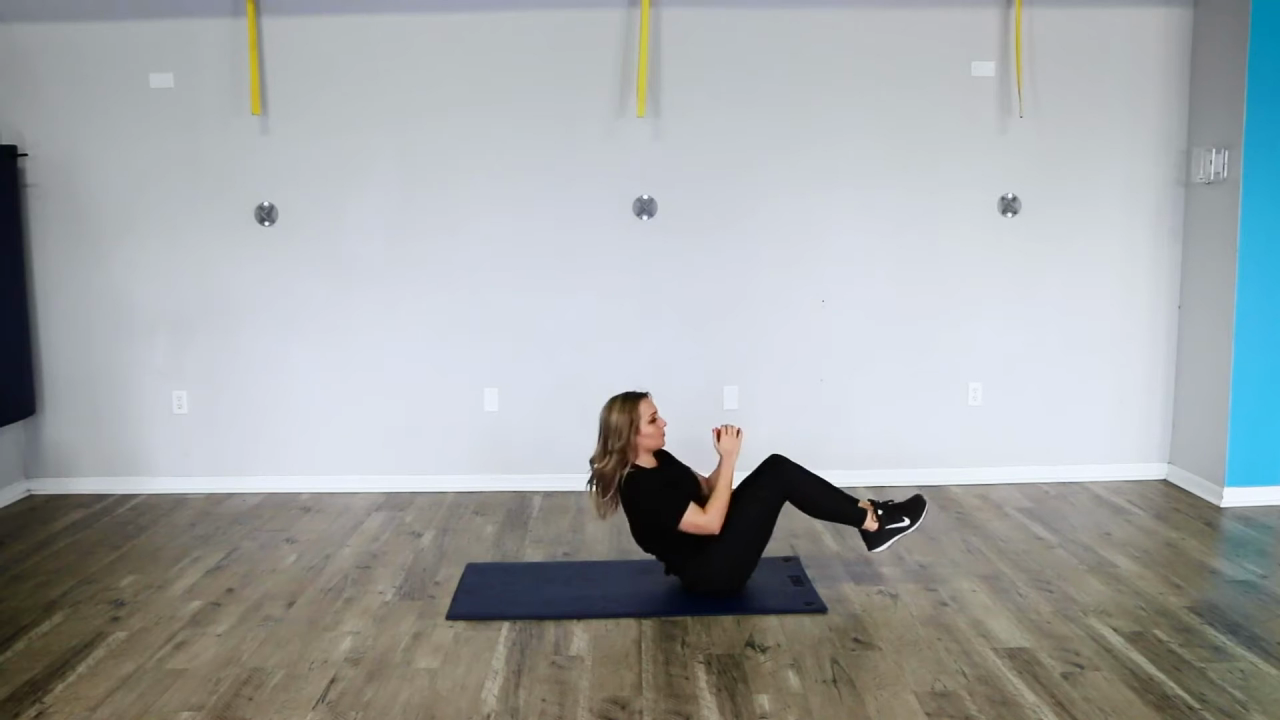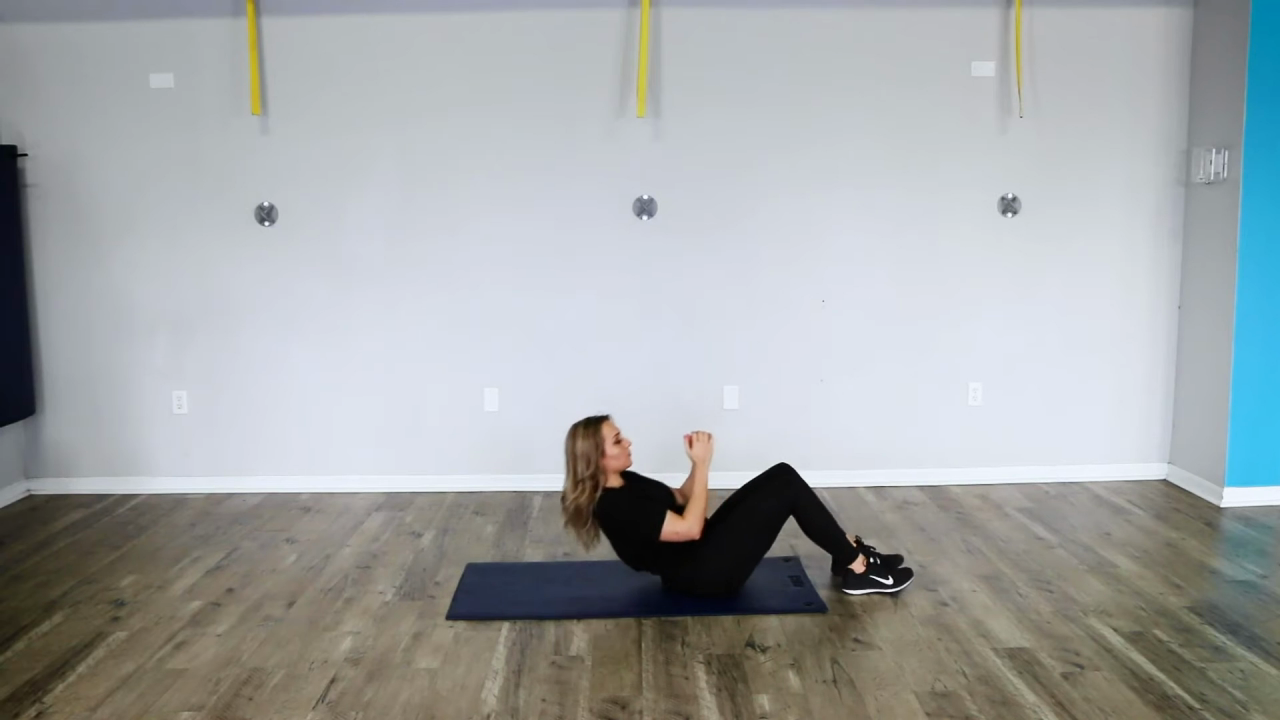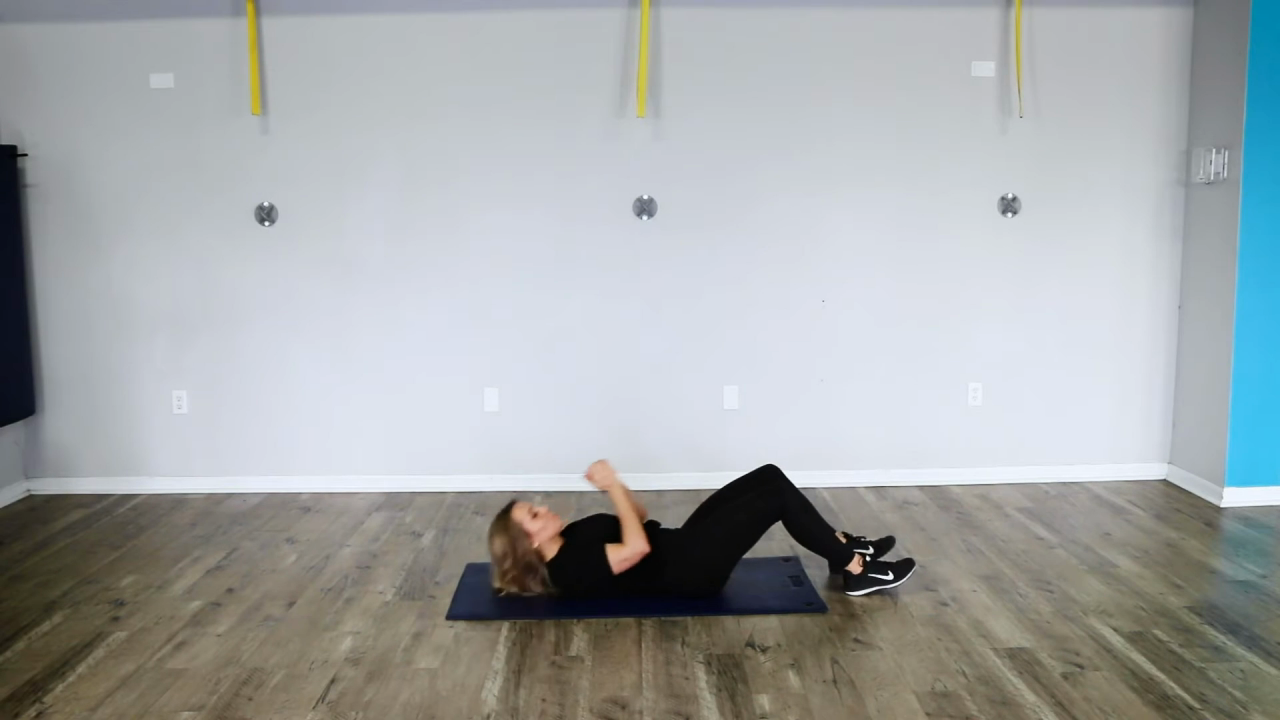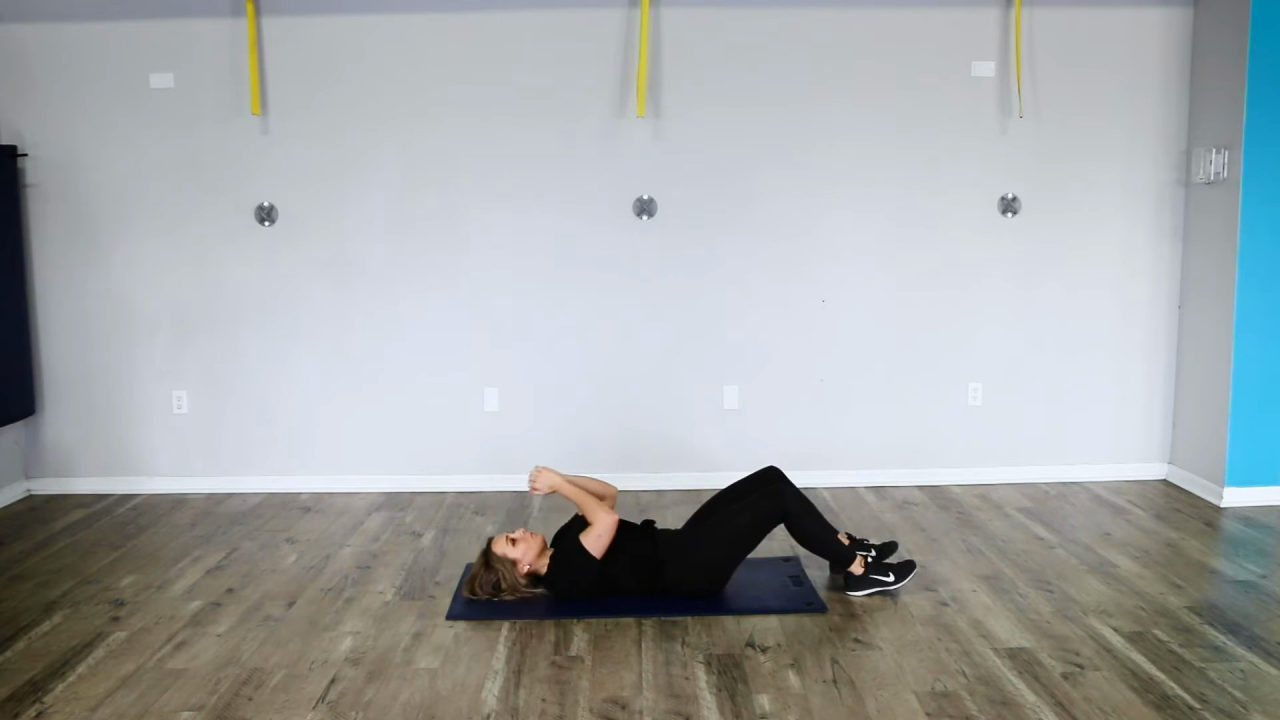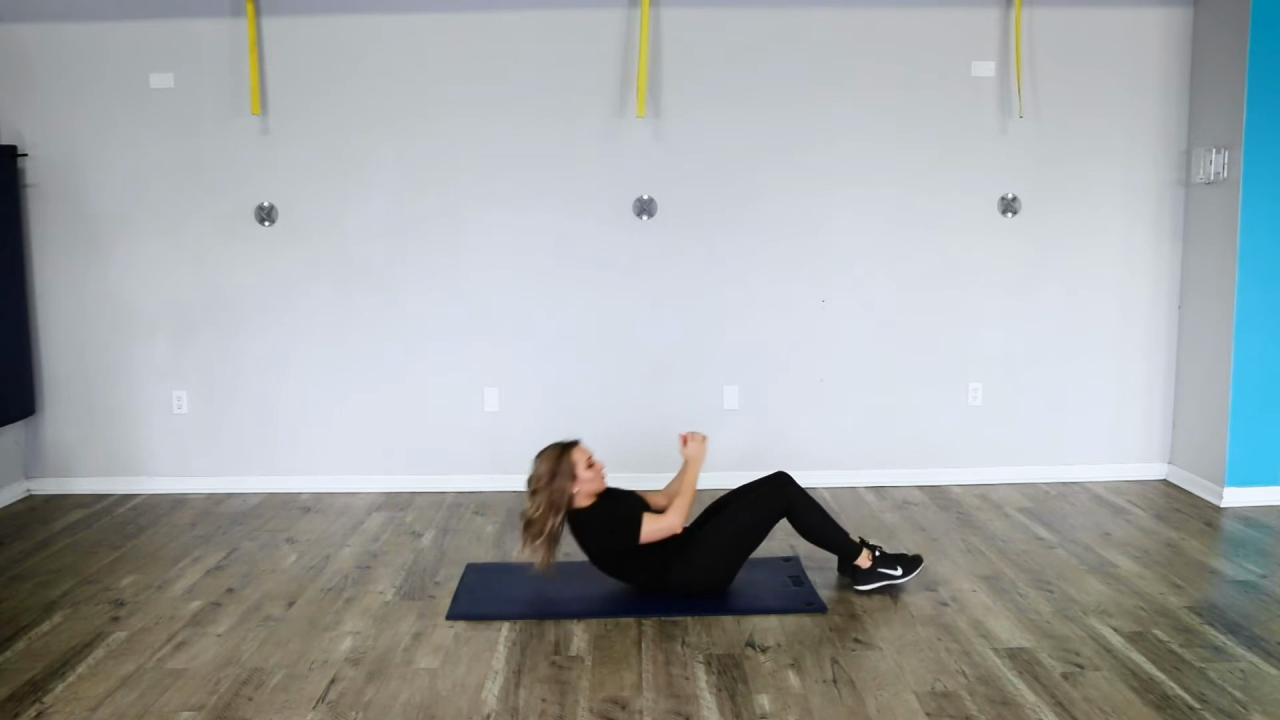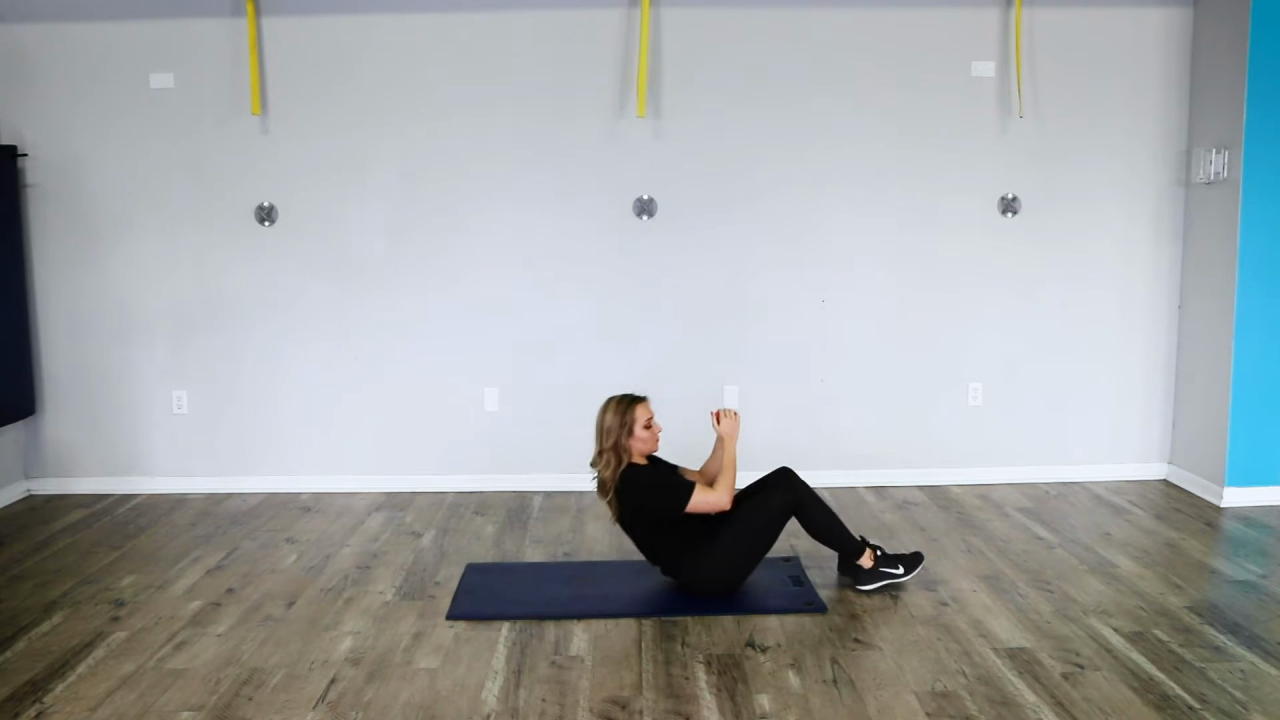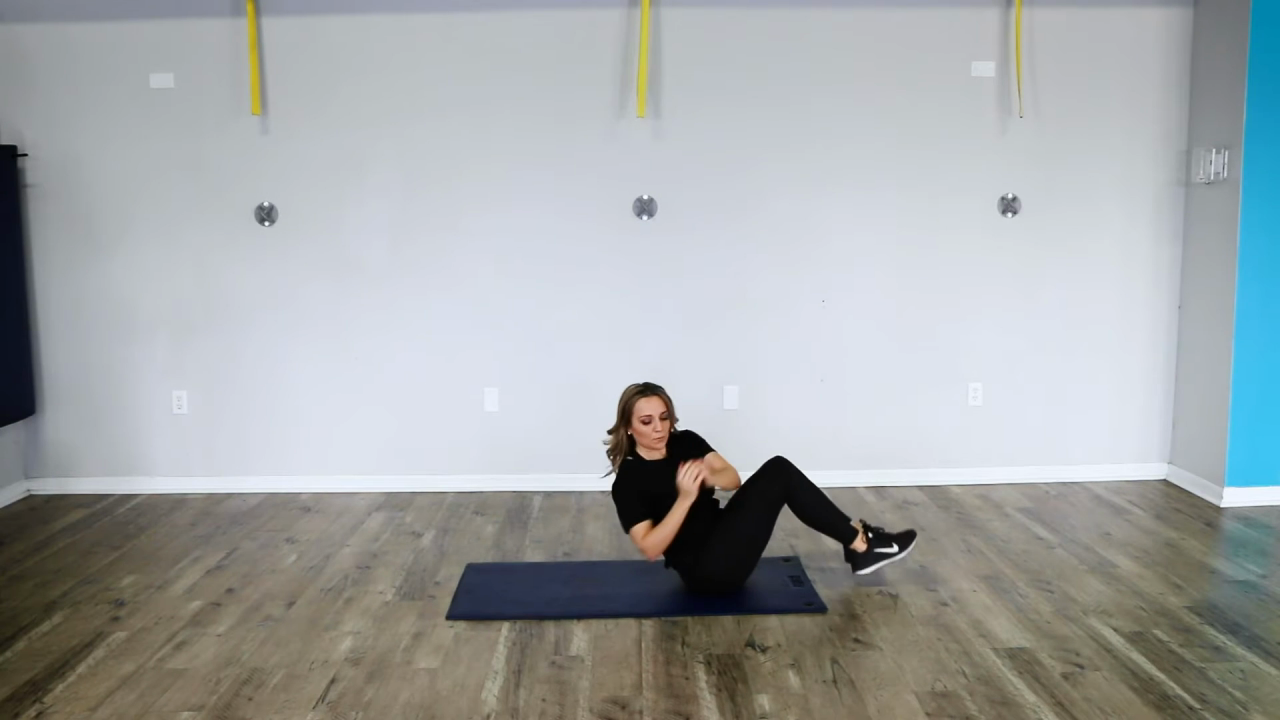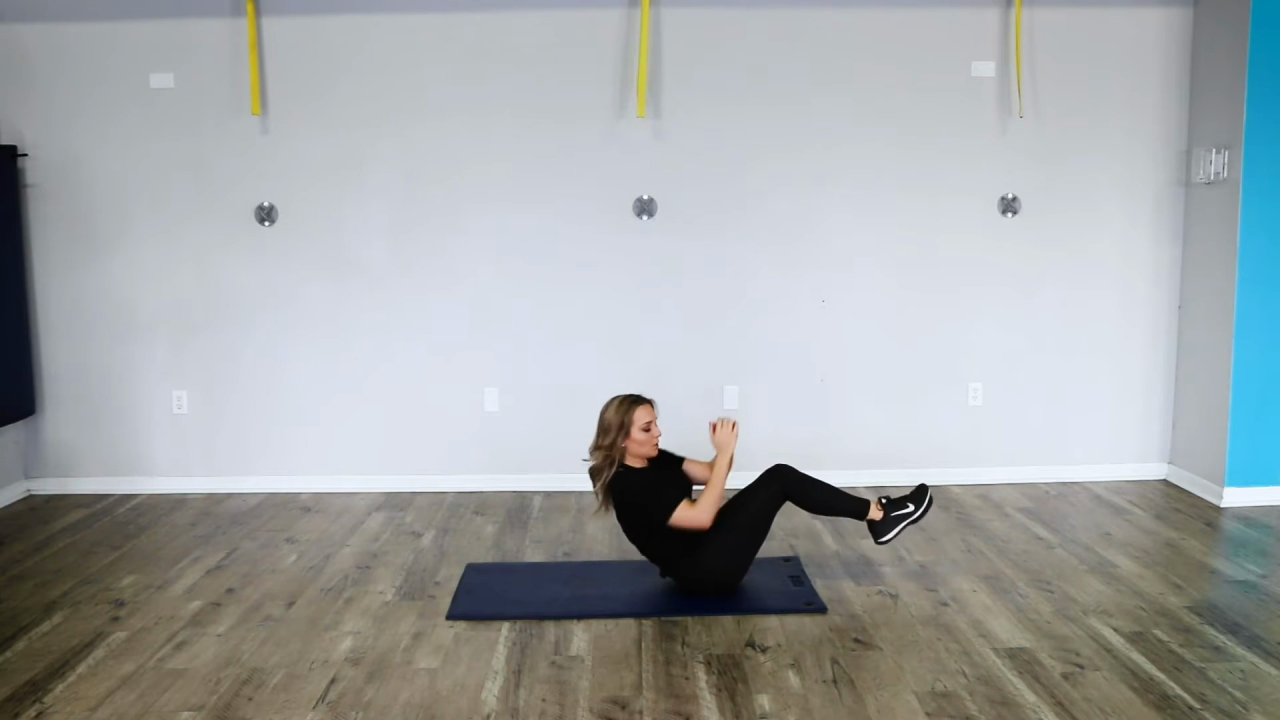
dt=0.5s
person 1, frame 1
left shoulder: (658, 460)
right shoulder: (641, 488)
left elbow: (706, 490)
right elbow: (710, 523)
left wrist: (724, 456)
right wrist: (730, 459)
left hip: (713, 548)
right hip: (710, 571)
left knee: (776, 466)
right knee: (781, 478)
left ankle: (870, 511)
right ankle: (874, 526)
person 1, frame 2
left shoulder: (624, 482)
right shoulder: (616, 506)
left elbow: (680, 501)
right elbow: (690, 527)
left wrist: (697, 464)
right wrist: (701, 463)
left hip: (703, 549)
right hip: (705, 572)
left knee: (781, 474)
right knee: (789, 489)
left ankle: (851, 549)
right ankle: (857, 570)
person 1, frame 3
left shoulder: (574, 538)
right shoulder: (572, 568)
left elbow: (638, 517)
right elbow: (639, 547)
left wrist: (612, 485)
right wrist: (611, 487)
left hip: (681, 547)
right hip: (690, 570)
left knee: (769, 477)
right knee: (777, 496)
left ankle: (845, 548)
right ankle: (857, 571)
person 1, frame 4
left shoulder: (561, 544)
right shoulder: (566, 575)
left elbow: (609, 495)
right elbow: (606, 519)
left wrist: (560, 479)
right wrist: (559, 485)
left hip: (677, 546)
right hip: (689, 571)
left knee: (771, 479)
right knee: (780, 499)
left ankle: (847, 547)
right ankle: (859, 573)
person 1, frame 5
left shoulder: (599, 500)
right shoulder: (597, 523)
left elbow: (662, 501)
right elbow: (673, 521)
left wrist: (688, 463)
right wrist: (694, 464)
left hip: (686, 551)
right hip: (691, 572)
left knee: (779, 482)
right knee: (781, 495)
left ankle: (854, 551)
right ankle: (867, 566)
person 1, frame 6
left shoulder: (641, 467)
right shoulder: (640, 484)
left elbow: (701, 480)
right elbow: (721, 499)
left wrist: (721, 440)
right wrist: (729, 441)
left hip: (706, 545)
right hip: (706, 571)
left knee: (784, 478)
right knee: (790, 493)
left ankle: (855, 556)
right ankle: (866, 565)
person 1, frame 7
left shoulder: (684, 442)
right shoulder: (628, 482)
left elbow: (734, 479)
right elbow: (649, 548)
left wrist: (707, 478)
right wrist: (683, 499)
left hip: (720, 539)
right hip: (707, 569)
left knee: (779, 469)
right knee: (779, 479)
left ankle: (861, 540)
right ankle: (862, 548)
person 1, frame 8
left shoulder: (654, 458)
right shoulder: (628, 488)
left elbow: (711, 475)
right elbow: (703, 517)
left wrist: (724, 450)
right wrist: (724, 453)
left hip: (707, 546)
right hip: (702, 570)
left knee: (781, 474)
right knee: (778, 481)
left ankle: (877, 515)
right ankle: (878, 516)
